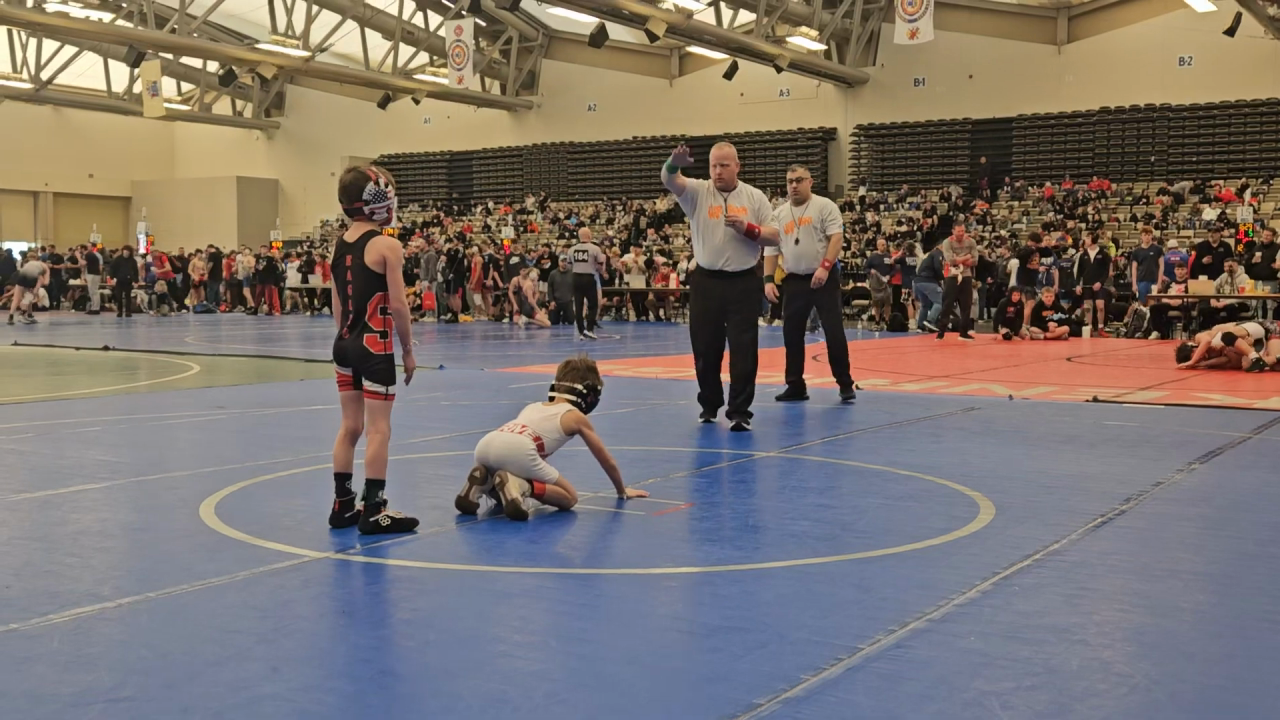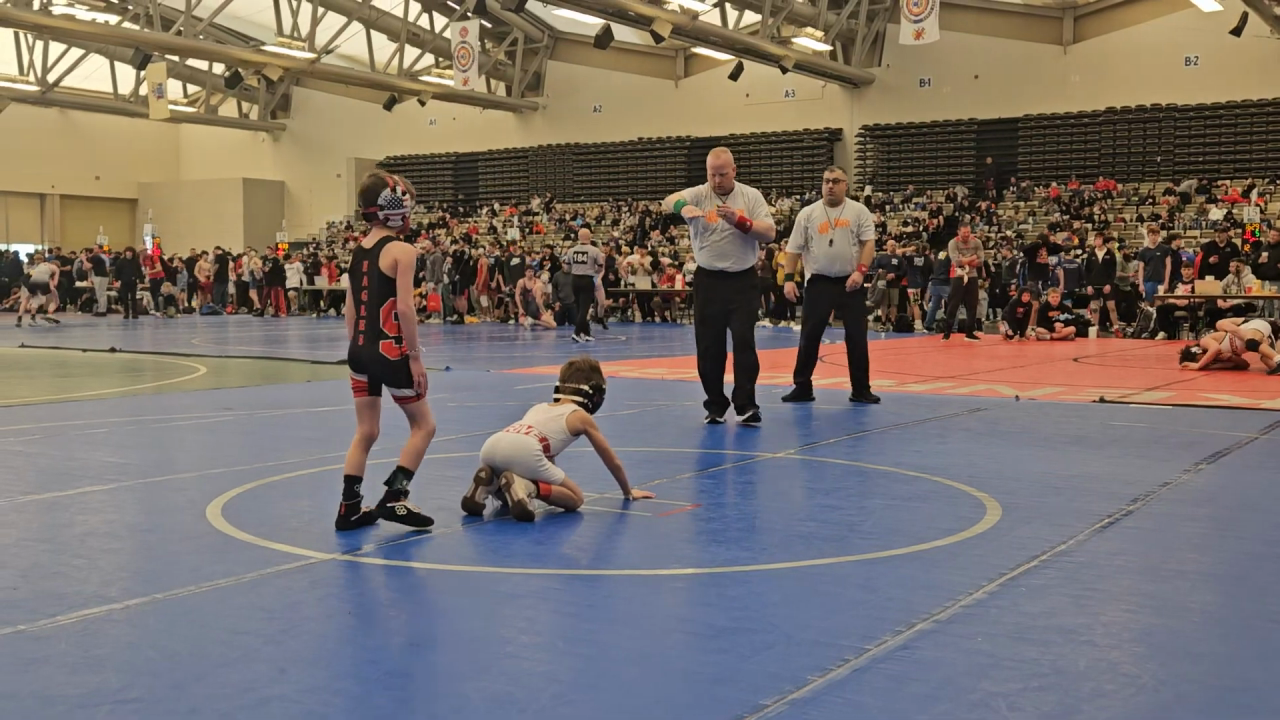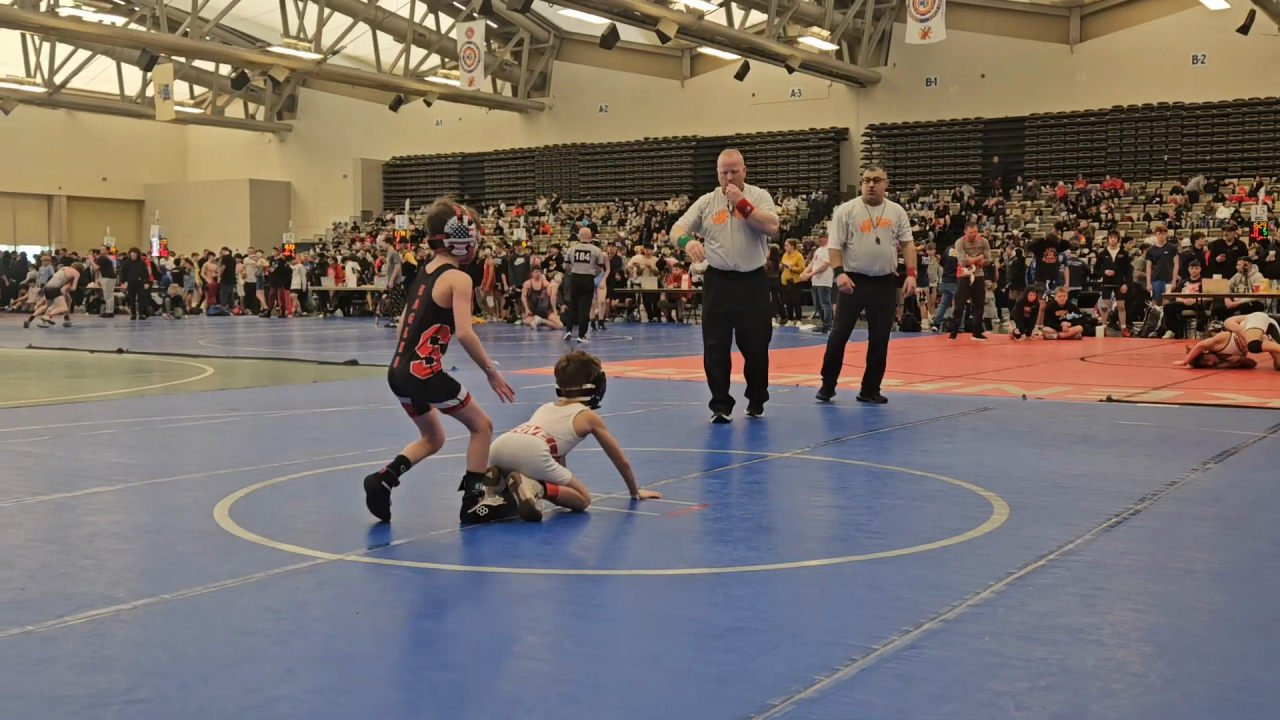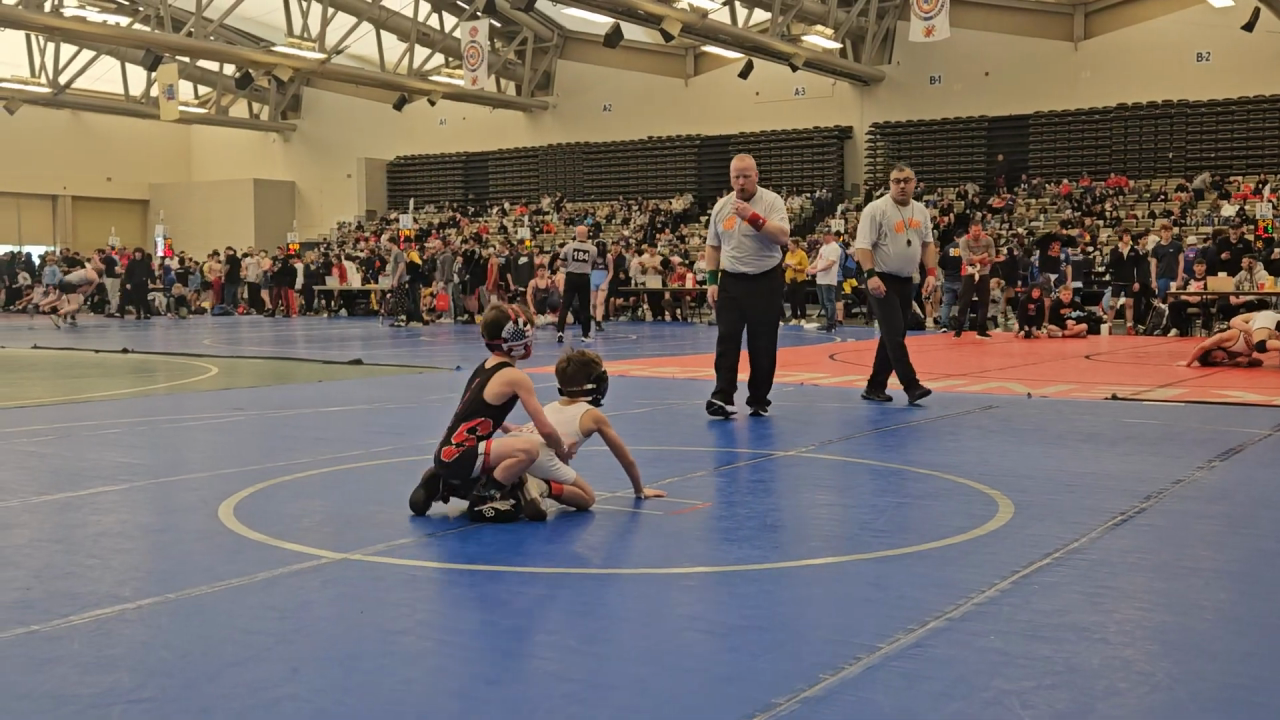
dt=0.3s
person 1, frame 1
left shoulder: (340, 245)
right shoulder: (387, 245)
left elbow: (337, 305)
right elbow: (397, 304)
right wrist: (408, 349)
left hip: (344, 345)
right hip: (374, 346)
left knee: (351, 427)
right knee: (378, 430)
left ankle: (343, 506)
right ankle: (374, 510)
person 1, frame 2
left shoulder: (358, 252)
right shoulder: (402, 250)
left elbow: (350, 311)
right elbow: (405, 308)
right wrist: (415, 357)
left hip: (359, 351)
right hip: (389, 351)
left knee: (366, 432)
right knee: (423, 425)
left ankle: (350, 507)
right ankle: (394, 496)
person 1, frame 3
left shoulder: (425, 274)
right shoulder: (458, 279)
right elbow: (464, 333)
right wrist: (493, 375)
left hip: (401, 372)
right hip: (422, 371)
left knee: (434, 439)
right knee: (482, 425)
left ankle: (383, 481)
right ankle: (472, 500)
person 1, frame 4
left shoulder: (484, 367)
right shoulder: (514, 377)
right elbow: (545, 430)
left wrist: (505, 427)
right wrist: (562, 450)
left hip: (447, 453)
right hip: (458, 456)
right knee: (529, 448)
left ankle: (440, 482)
right ankle: (485, 502)
person 2, frame 1
left shoulder: (755, 197)
right shoulder: (699, 192)
left elbow: (774, 236)
right elbow: (669, 180)
left wrist: (747, 227)
right wrist: (675, 162)
left hip: (743, 283)
right hip: (706, 282)
left knee: (743, 349)
right knee: (705, 348)
left ankle: (739, 411)
right ankle: (710, 403)
person 2, frame 2
left shoulder: (752, 196)
right shoulder: (697, 195)
left elbow: (769, 234)
right elbow: (668, 202)
left wrist: (739, 220)
right wrist: (684, 207)
left hip: (743, 281)
right hip: (708, 281)
left knee: (744, 343)
right knee: (709, 347)
left ankle: (746, 404)
right ankle: (716, 406)
person 2, frame 3
left shoulder: (759, 196)
right shoulder: (706, 202)
left elbow: (771, 228)
right elbow: (678, 229)
left wrist: (741, 203)
right wrist: (689, 243)
left hip: (753, 281)
right hip: (718, 281)
left knee: (755, 345)
right knee: (716, 346)
left ankle: (756, 398)
right ankle: (720, 405)
person 2, frame 4
left shoulder: (771, 201)
right shoulder: (721, 206)
left elbow: (783, 237)
right elbow: (713, 245)
left wrist: (751, 217)
right wrist: (712, 281)
left hip: (765, 282)
right hip: (731, 282)
left knee: (763, 346)
right knee: (726, 340)
left ankle: (758, 400)
right ankle: (723, 397)
person 3, frame 1
left shoulder: (825, 206)
right shoulder: (779, 214)
left elbow: (836, 237)
right elbow: (772, 250)
left wrist: (825, 266)
right wrist: (768, 280)
left hip: (824, 277)
right hip: (794, 280)
left knee: (834, 331)
right knee: (792, 334)
left ankle: (845, 383)
right ankle: (795, 386)
person 3, frame 2
left shoulder: (859, 211)
right shoulder: (808, 213)
left elbow: (869, 243)
right elbow: (794, 248)
left wrist: (860, 271)
right wrist: (789, 278)
left hip: (851, 282)
right hip: (819, 282)
left knee: (857, 337)
right knee: (809, 337)
left ankle: (861, 389)
right ankle: (802, 387)
person 3, frame 3
left shoulder: (897, 211)
right shoulder: (846, 210)
left elbow: (907, 244)
right elbow: (834, 245)
left wrist: (911, 273)
right wrist: (839, 273)
left hip: (885, 281)
right hip: (853, 281)
left knee: (880, 338)
right knee: (840, 333)
left ankle: (871, 389)
right ankle: (828, 383)
person 3, frame 4
left shoulder: (921, 211)
right shoulder: (876, 209)
left elbow: (928, 244)
right elbow: (862, 246)
left wrist: (931, 273)
right wrist: (871, 275)
left hip: (905, 282)
right hip: (882, 281)
left knee: (895, 335)
right knee: (894, 332)
left ankle: (875, 387)
right ankle: (911, 385)
person 4, frame 1
left shoulder: (533, 407)
right shoulder: (576, 416)
right elbow: (607, 460)
right wrist: (622, 491)
left hip: (484, 446)
right hip: (516, 452)
left knee: (502, 494)
right knee: (569, 498)
left ankle: (483, 482)
right ankle: (521, 487)
person 4, frame 2
left shoulder: (539, 407)
right shoulder: (581, 417)
right elbow: (612, 461)
right wrist: (628, 492)
left hip: (490, 447)
right hip: (523, 452)
left knee: (506, 494)
right knee: (575, 499)
left ankle: (489, 482)
right ankle: (527, 487)
person 4, frame 3
left shoulder: (545, 408)
right shoulder: (589, 416)
right elbow: (621, 460)
right wrist: (635, 491)
left hip: (499, 446)
right hip: (531, 454)
right knee: (582, 500)
left ankle: (497, 481)
right ankle: (535, 488)
person 4, frame 4
left shoulder: (550, 407)
right shoulder: (594, 415)
right elbow: (626, 459)
right wrist: (640, 491)
right knee: (587, 499)
right ankle: (540, 487)
